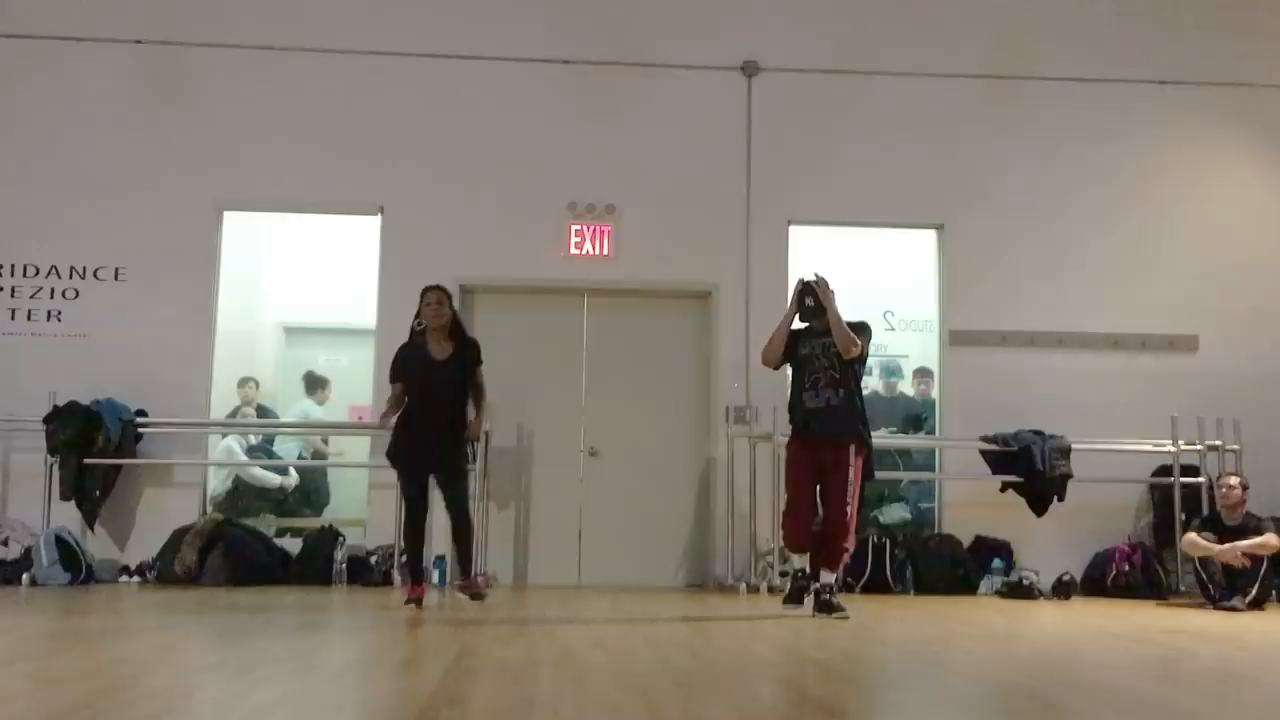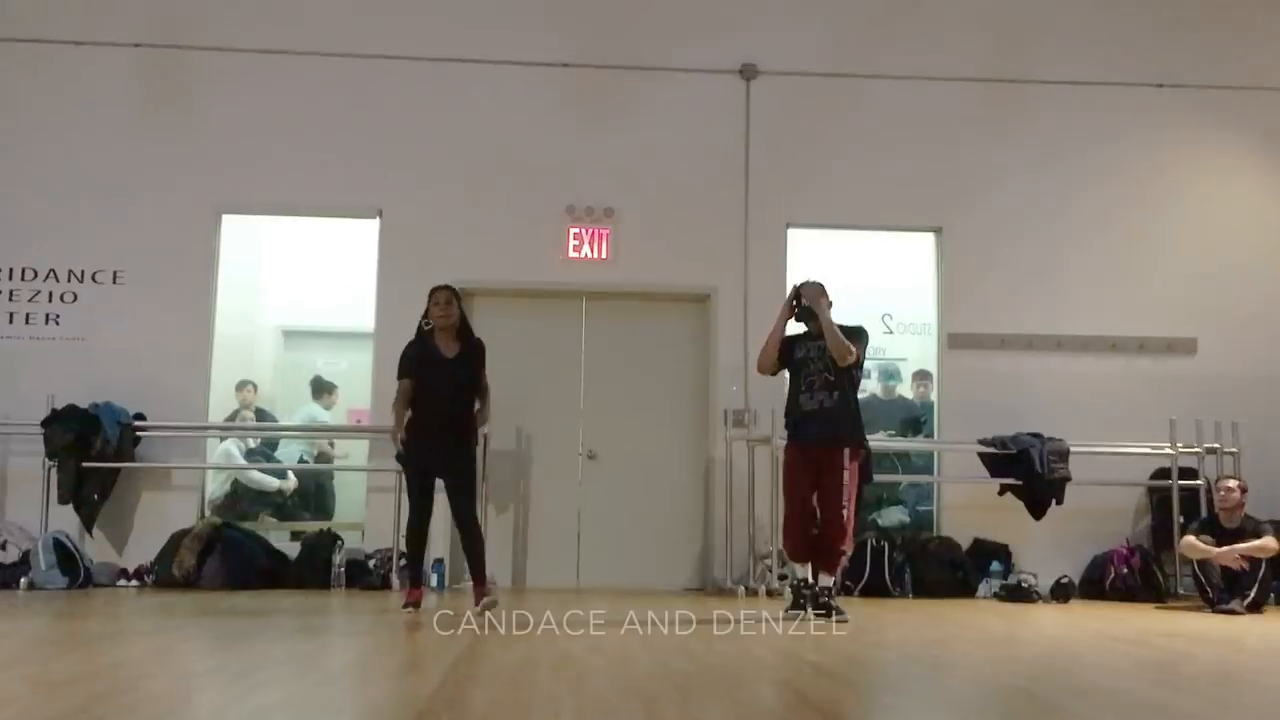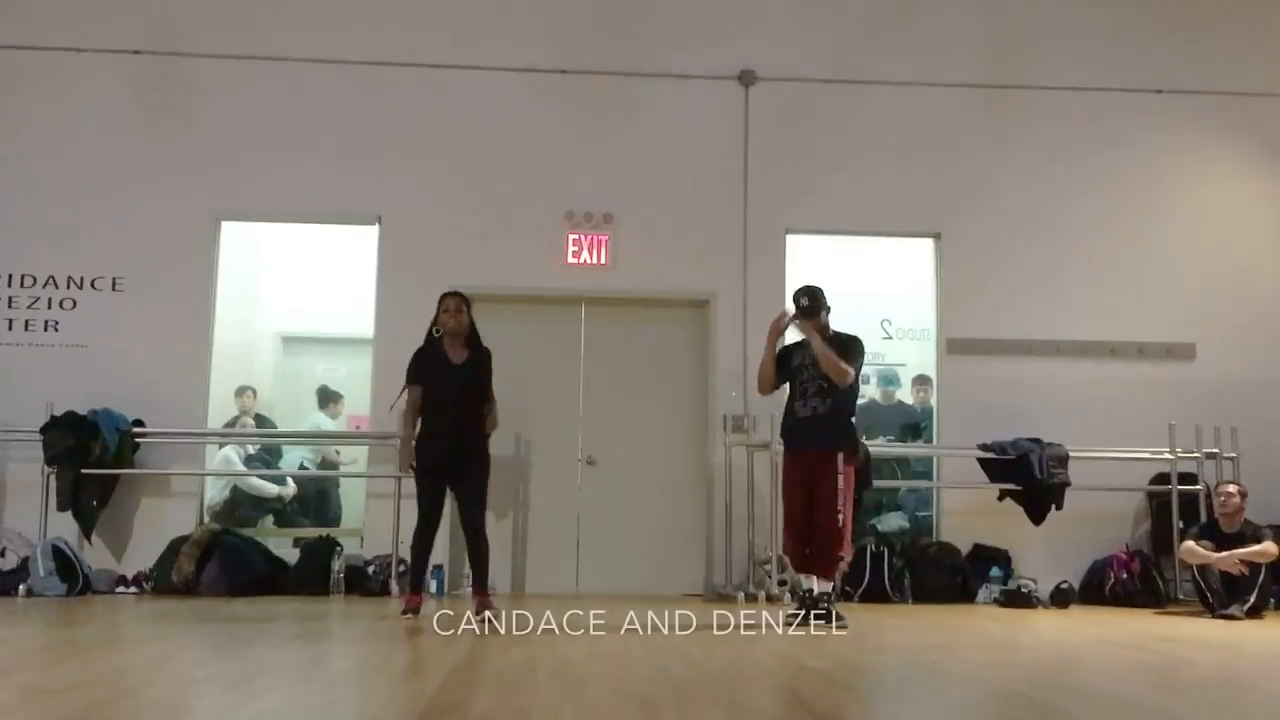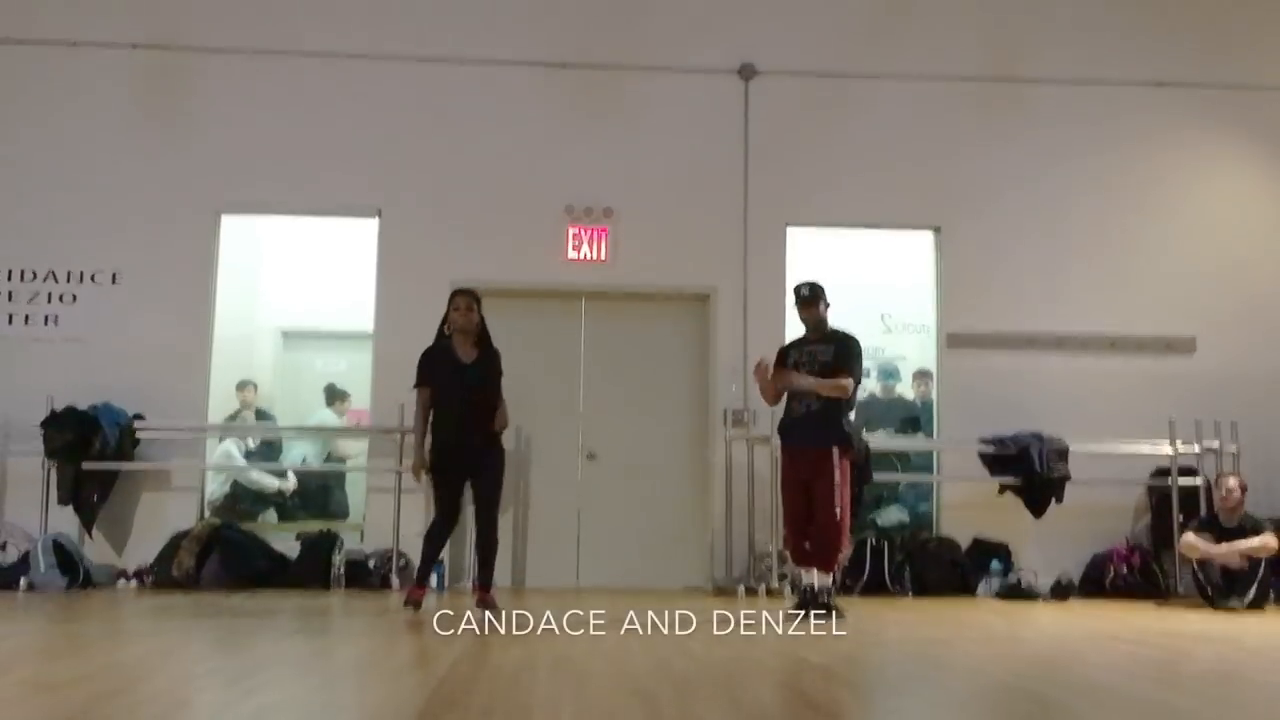
dt=0.1s
person 1, frame 1
left shoulder: (858, 330)
right shoulder: (796, 337)
left elbow: (849, 349)
right elbow: (768, 359)
left wrist: (829, 305)
right wrist: (791, 311)
left hip: (845, 438)
right hip: (804, 437)
left knee: (839, 516)
right knee: (797, 511)
left ankle: (826, 590)
right ankle: (800, 575)
person 1, frame 2
left shoulder: (854, 334)
right shoulder: (793, 342)
left elbow: (845, 357)
right elbow: (763, 367)
left wrist: (822, 311)
right wrist: (783, 317)
left hip: (840, 441)
right hip: (800, 441)
left knee: (835, 519)
right knee: (796, 517)
left ankle: (824, 594)
right ankle: (803, 584)
person 1, frame 3
left shoulder: (849, 344)
right shoulder: (789, 353)
left elbow: (843, 377)
right elbow: (764, 387)
left wrist: (815, 339)
right wrist: (772, 341)
left hip: (835, 447)
right hip: (797, 447)
left knee: (832, 524)
right knee: (796, 524)
left ankle: (825, 600)
right ankle: (807, 595)
person 1, frame 4
left shoulder: (845, 344)
right shoulder: (789, 352)
left elbow: (845, 387)
right elbow: (772, 398)
left wrist: (808, 382)
right wrist: (765, 380)
left hip: (830, 443)
right hip: (794, 444)
left knee: (830, 519)
right knee: (796, 520)
left ankle: (824, 594)
right ankle: (808, 590)
person 2, frame 1
left shoulder: (468, 348)
right shoulder: (408, 352)
left elbow: (477, 389)
right elbow: (396, 398)
left wrist: (479, 416)
right wrist: (388, 414)
left hip: (451, 443)
right hip: (411, 442)
left knee: (459, 509)
right knee: (416, 512)
left ankle: (467, 577)
right ankle: (416, 583)
person 2, frame 2
left shoulder: (474, 348)
right shoulder: (415, 350)
left elbow: (481, 388)
right elbow: (402, 396)
left wrist: (483, 411)
right wrist: (397, 423)
left hip: (460, 444)
right hip: (421, 444)
left knee: (466, 513)
right knee: (419, 514)
left ankle: (481, 587)
right ankle: (414, 588)
person 2, frame 3
left shoulder: (481, 356)
right shoulder: (424, 357)
right elbow: (412, 406)
left wrist: (492, 413)
right wrist: (407, 445)
left hip: (472, 452)
right hip: (432, 451)
left knee: (474, 522)
right knee: (428, 522)
left ankle: (482, 595)
right ankle: (414, 593)
person 2, frame 4
left shoulder: (491, 356)
right shoulder: (433, 356)
right elbow: (423, 407)
left wrist: (502, 412)
right wrist: (418, 450)
left hip: (487, 449)
right hip: (448, 448)
left knee: (488, 519)
right knee: (446, 518)
left ankle: (484, 591)
right ankle: (419, 586)
